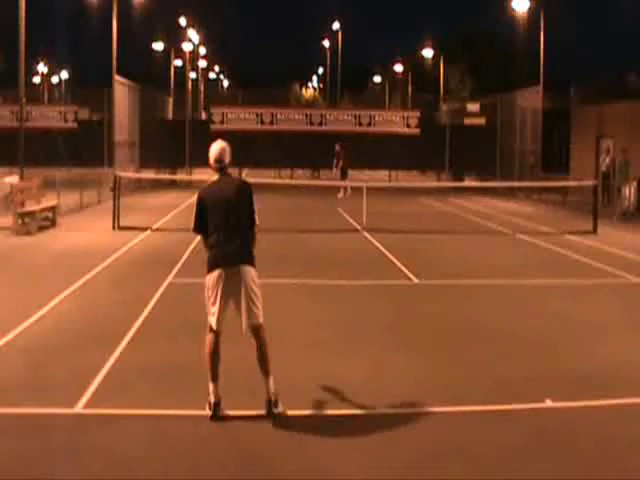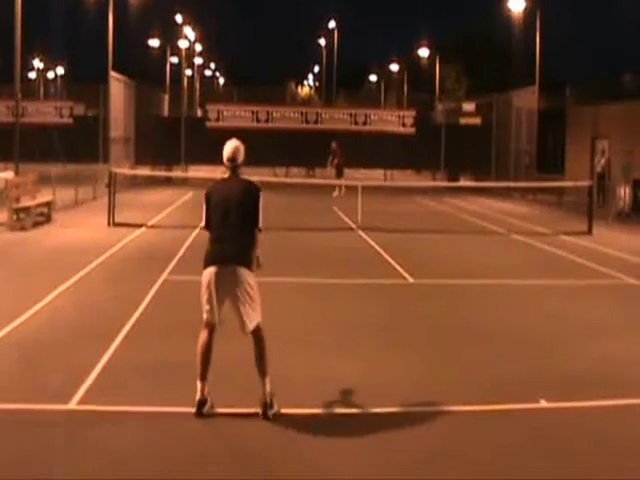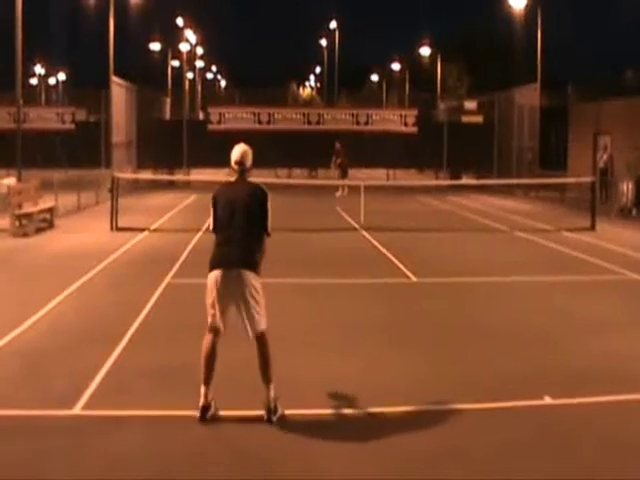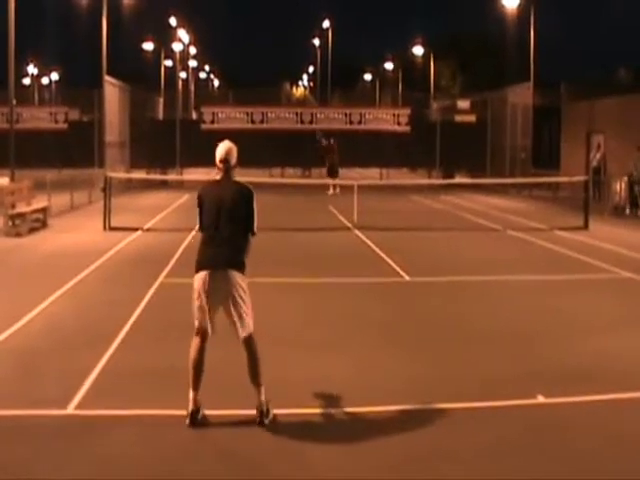
dt=0.5s
person 1, frame 1
left shoulder: (204, 194)
right shoulder: (243, 187)
left elbow: (203, 236)
right elbow: (253, 230)
left hip: (216, 265)
right hip: (244, 264)
left knee: (213, 330)
right knee: (257, 328)
left ankle: (214, 396)
right ankle: (270, 392)
person 1, frame 2
left shoulder: (211, 191)
right shoulder: (252, 190)
right elbow: (254, 232)
right wrist: (252, 259)
left hip: (213, 263)
right hip: (240, 264)
left knee: (208, 327)
right knee: (256, 328)
left ankle: (201, 394)
right ankle: (266, 395)
person 1, frame 3
left shoulder: (219, 193)
right shoulder: (259, 193)
right elbow: (263, 238)
right wrist: (257, 265)
left hip: (218, 266)
right hip: (245, 268)
left knee: (213, 332)
right knee: (260, 334)
left ankle: (205, 400)
right ankle: (270, 401)
person 1, frame 4
left shoulder: (204, 191)
right shoulder: (245, 192)
right elbow: (248, 238)
left hip: (205, 267)
right hip: (232, 268)
left knee: (200, 335)
right knee: (248, 338)
left ankle: (194, 404)
right ankle: (262, 404)
